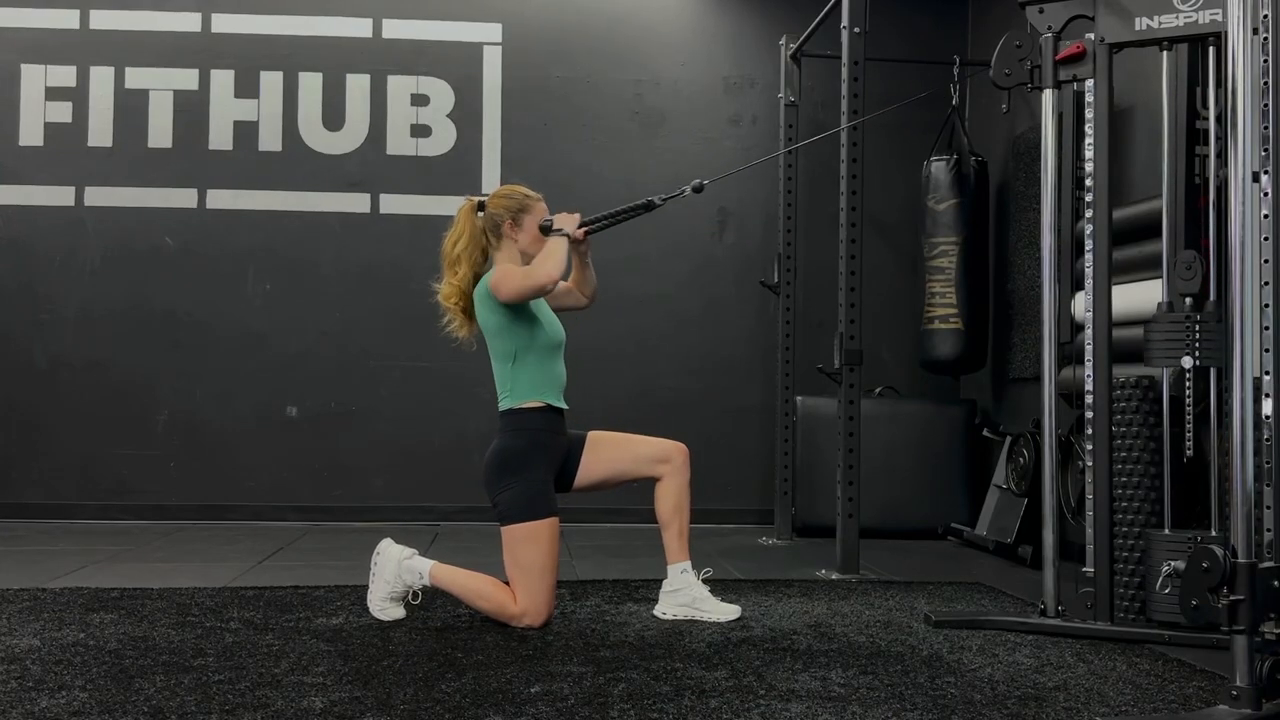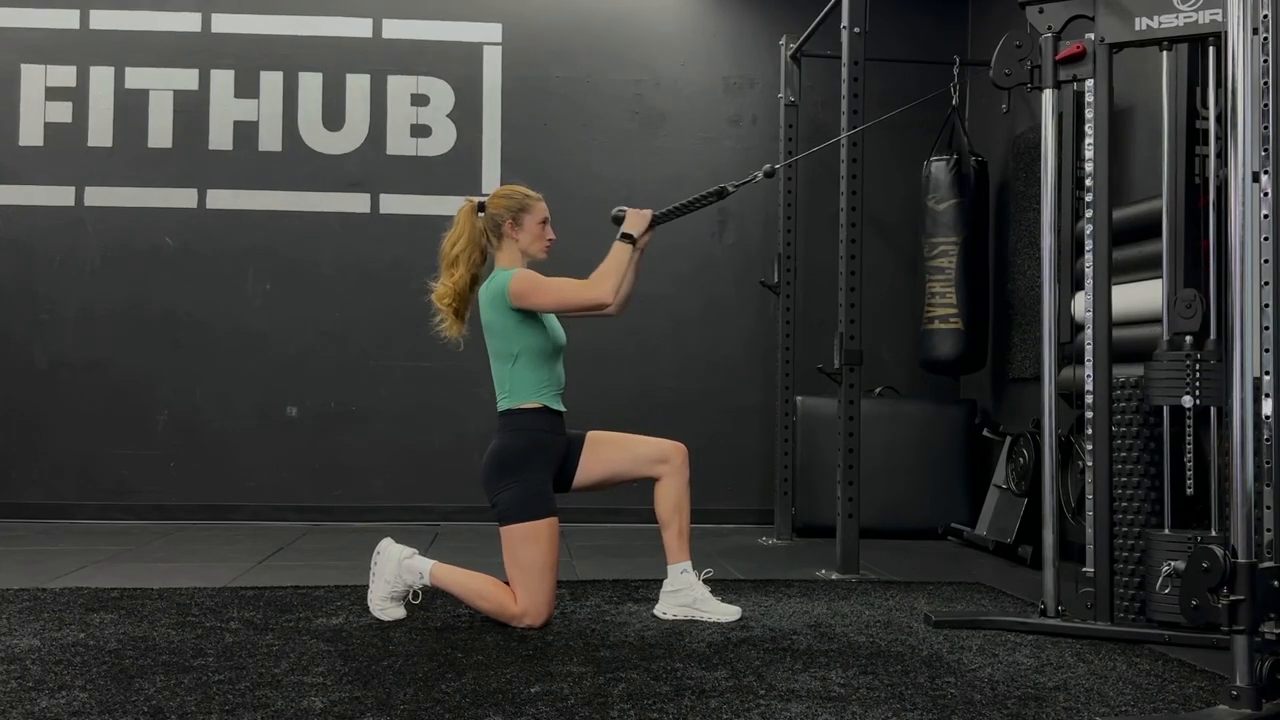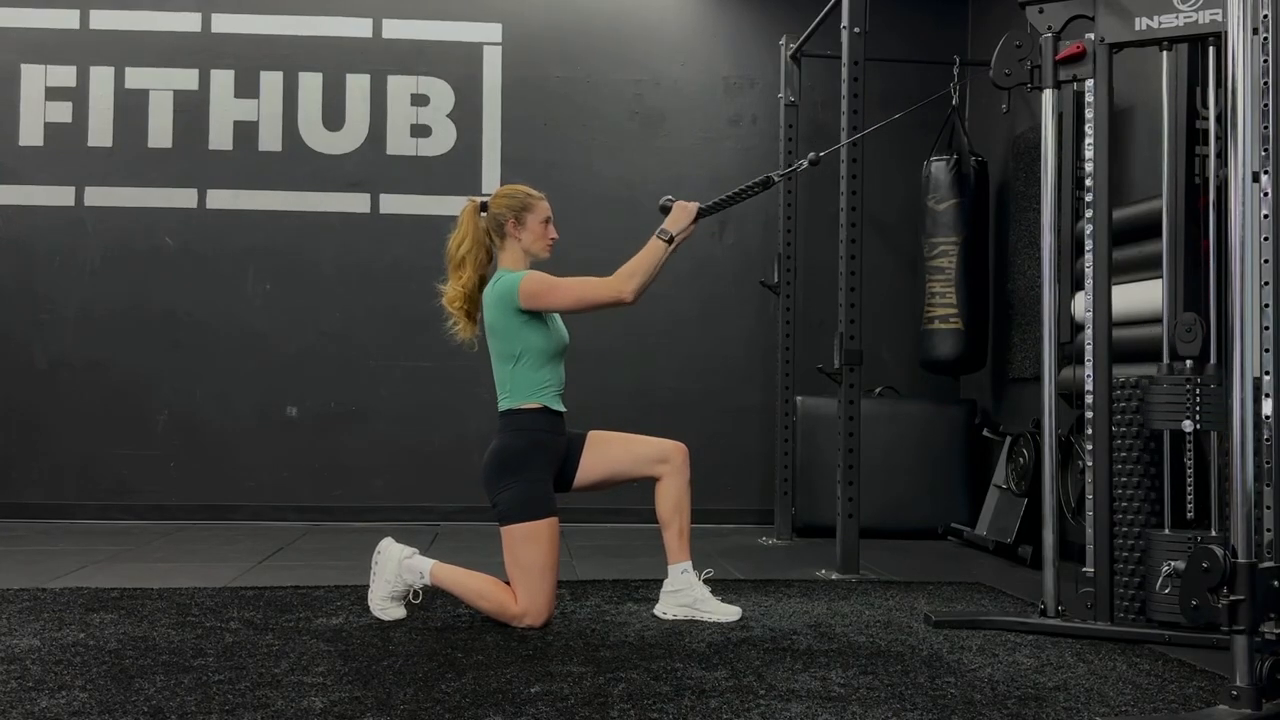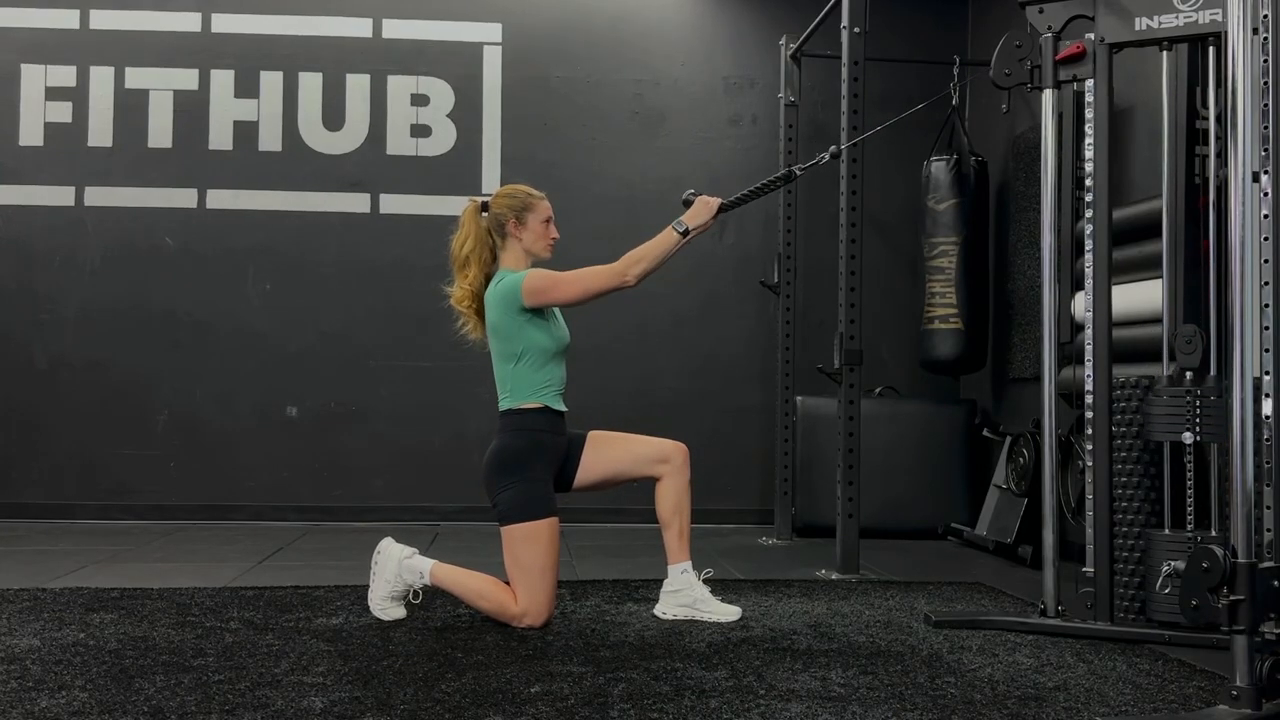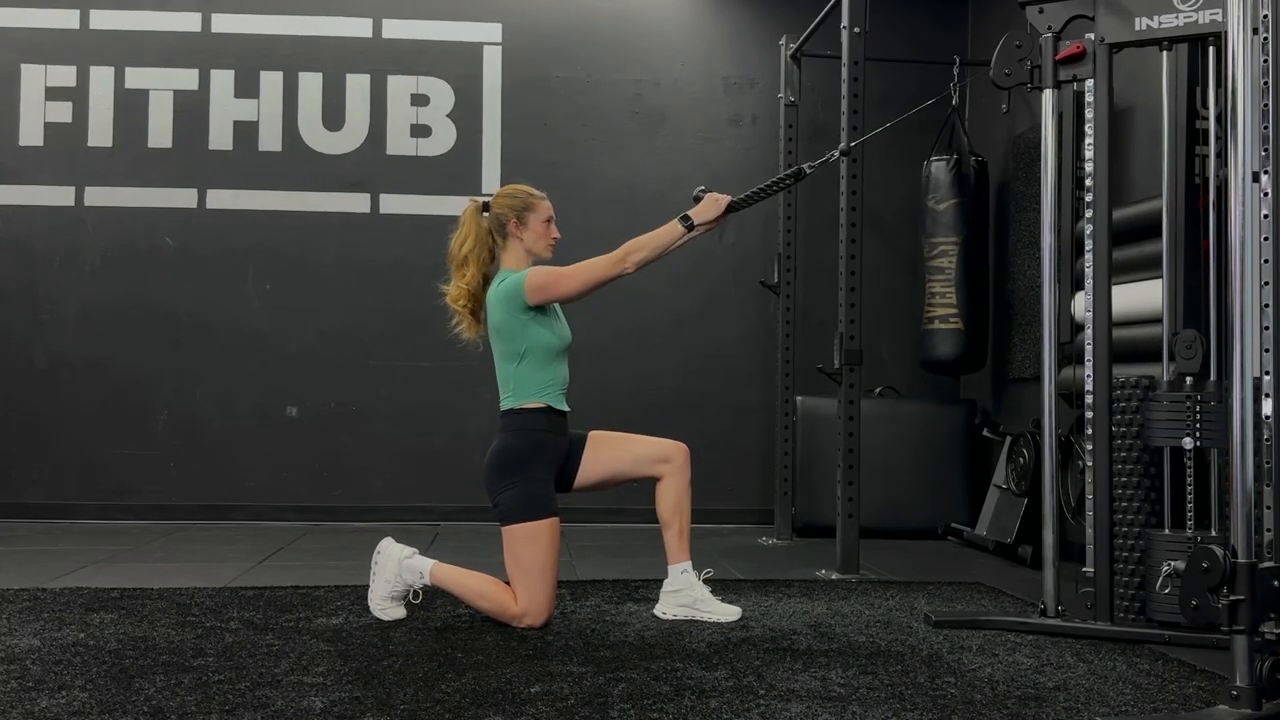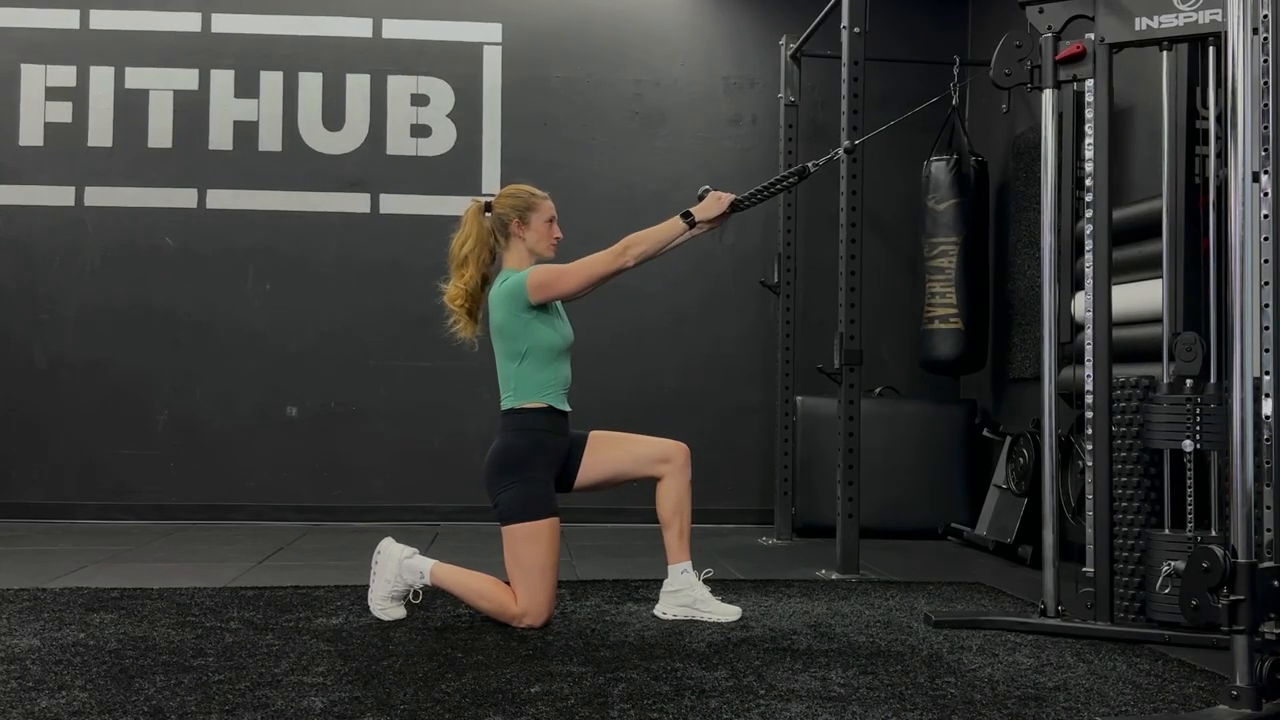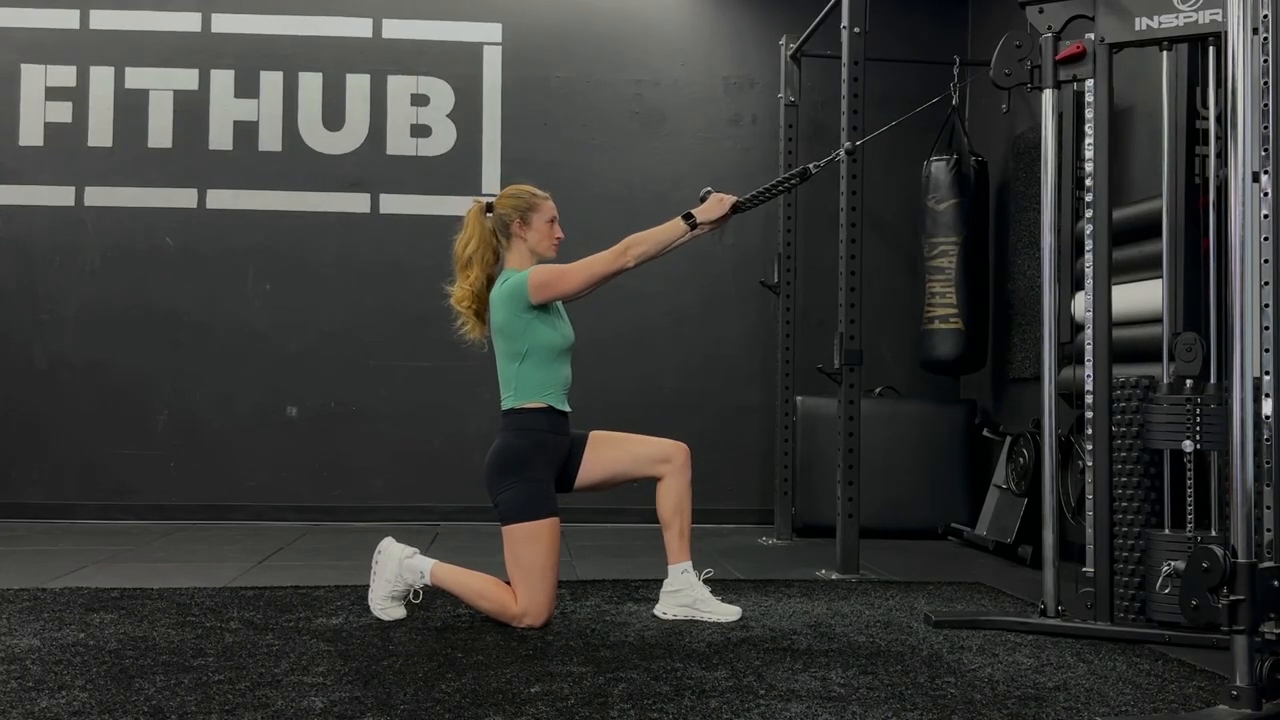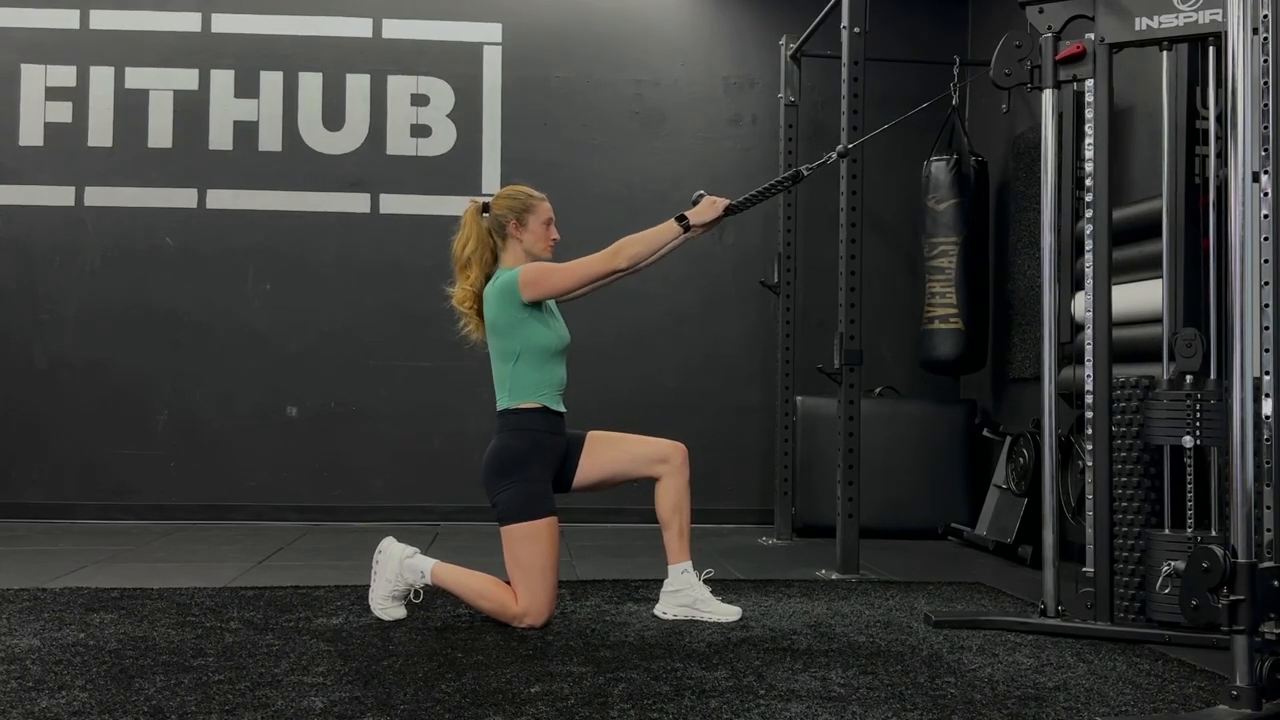
dt=0.2s
person 1, frame 1
left shoulder: (521, 286)
right shoulder: (498, 282)
left elbow: (580, 296)
right elbow: (545, 279)
left wrist: (576, 246)
right wrist: (560, 234)
left hip: (552, 441)
right hip: (521, 450)
left knee: (672, 457)
right knee: (530, 613)
left ankle: (679, 590)
right ankle: (409, 568)
person 1, frame 2
left shoulder: (520, 287)
right shoulder: (508, 285)
left elbow: (610, 301)
right elbow: (603, 295)
left wrist: (638, 241)
right wrist: (628, 234)
left hip: (551, 442)
right hip: (520, 451)
left knee: (671, 457)
right knee: (529, 613)
left ankle: (680, 590)
right ankle: (409, 567)
person 1, frame 3
left shoulder: (524, 288)
right shoulder: (514, 287)
left elbow: (620, 292)
right elbow: (619, 290)
left wrist: (672, 236)
right wrist: (669, 231)
left hip: (551, 442)
right hip: (521, 451)
left knee: (672, 457)
right knee: (530, 614)
left ankle: (680, 590)
right ankle: (410, 567)
person 1, frame 4
left shoulder: (526, 287)
right shoulder: (516, 287)
left elbow: (621, 275)
right elbow: (622, 274)
left wrist: (688, 230)
right wrist: (686, 223)
left hip: (552, 442)
right hip: (521, 451)
left knee: (672, 457)
right knee: (530, 613)
left ankle: (680, 590)
right ankle: (410, 567)
person 1, frame 5
left shoulder: (528, 285)
right shoulder: (517, 287)
left elbow: (620, 264)
right elbow: (622, 261)
left wrist: (695, 226)
right wrist: (692, 218)
left hip: (553, 442)
right hip: (523, 451)
left knee: (673, 457)
right knee: (531, 613)
left ankle: (681, 590)
right ankle: (411, 567)
person 1, frame 6
left shoulder: (531, 285)
right shoulder: (519, 287)
left elbow: (622, 260)
right elbow: (622, 256)
left wrist: (698, 224)
right wrist: (694, 215)
left hip: (554, 443)
right hip: (523, 451)
left knee: (674, 457)
right knee: (530, 614)
left ankle: (680, 590)
right ankle: (410, 568)
person 1, frame 7
left shoulder: (534, 285)
right shoulder: (520, 286)
left elbow: (625, 260)
right elbow: (623, 256)
left wrist: (697, 226)
right wrist: (695, 217)
left hip: (555, 442)
right hip: (524, 451)
left knee: (674, 457)
right knee: (530, 613)
left ankle: (680, 590)
right ankle: (409, 567)
person 1, frame 8
left shoulder: (535, 287)
right shoulder: (512, 282)
left elbow: (620, 269)
right elbow: (611, 261)
left wrist: (689, 227)
right wrist: (689, 218)
left hip: (552, 442)
right hip: (520, 451)
left knee: (671, 457)
right knee: (531, 613)
left ankle: (680, 590)
right ankle: (411, 566)
